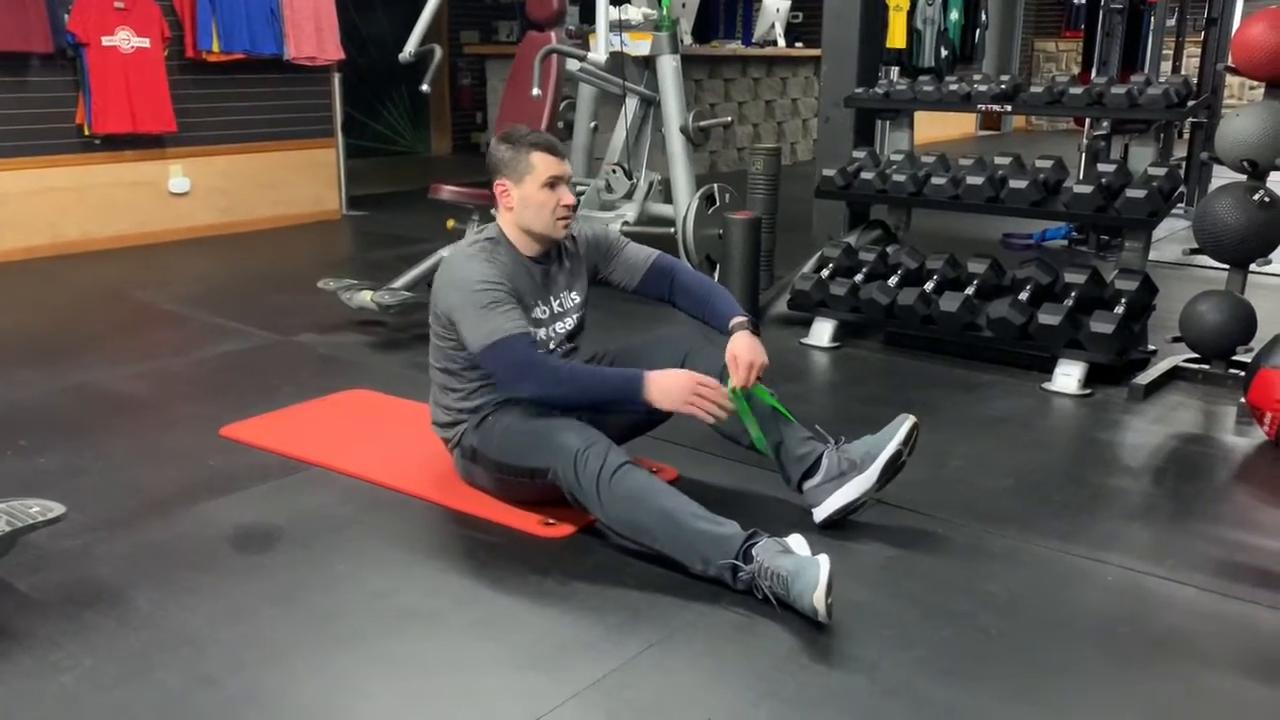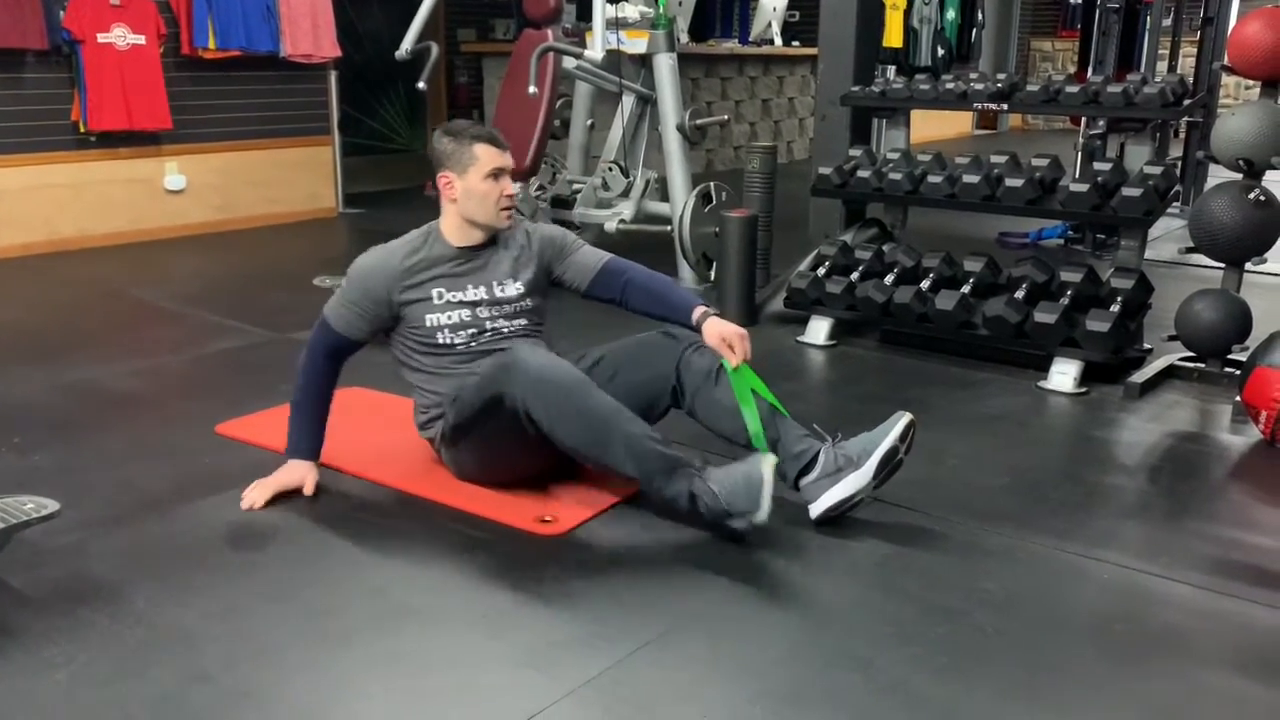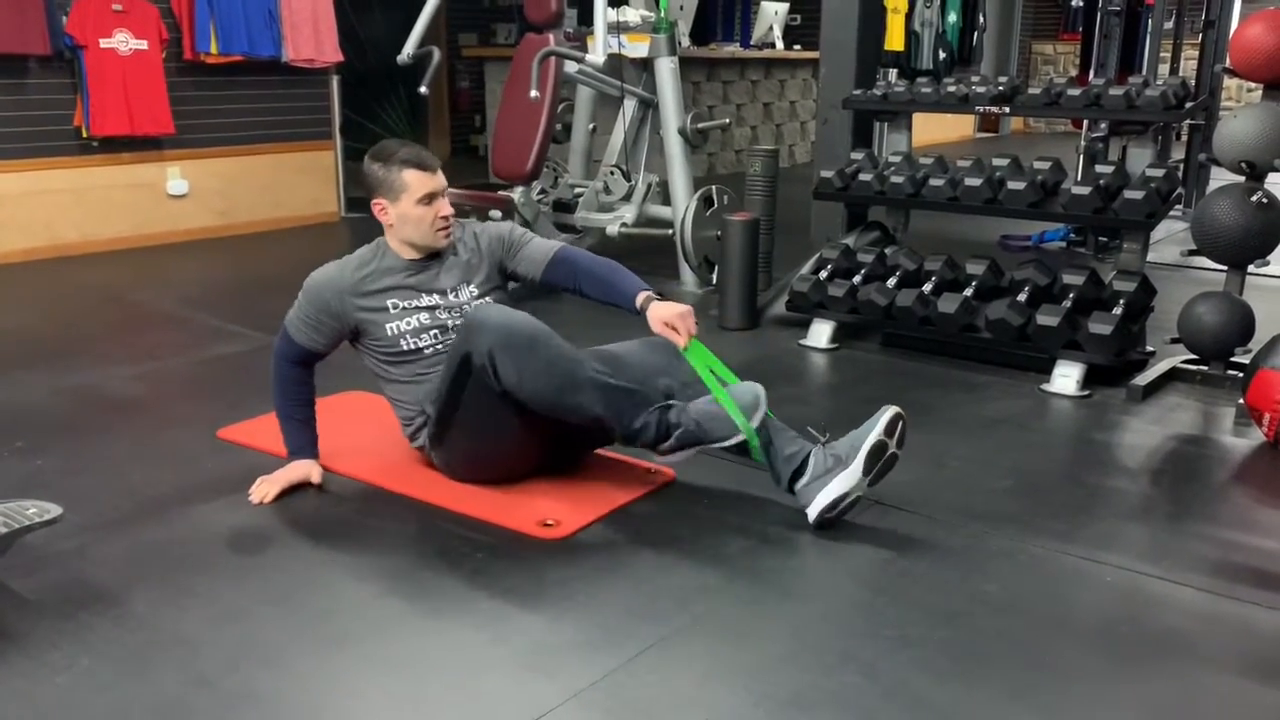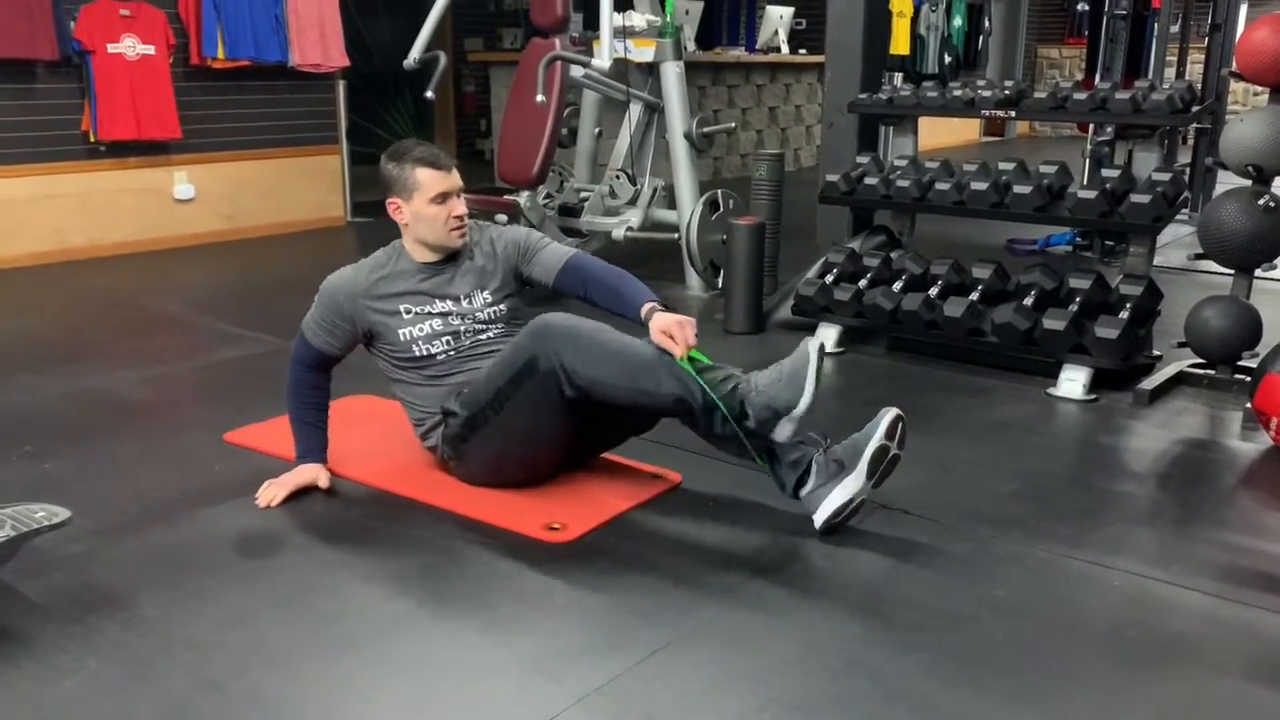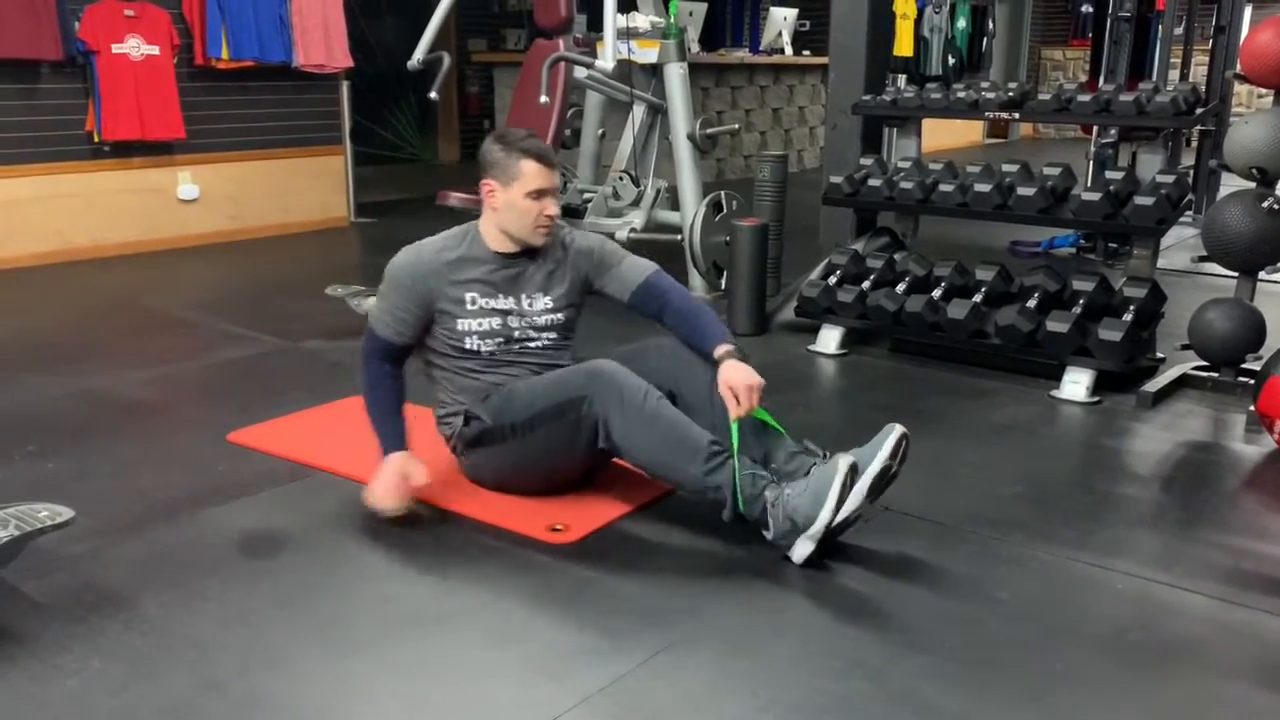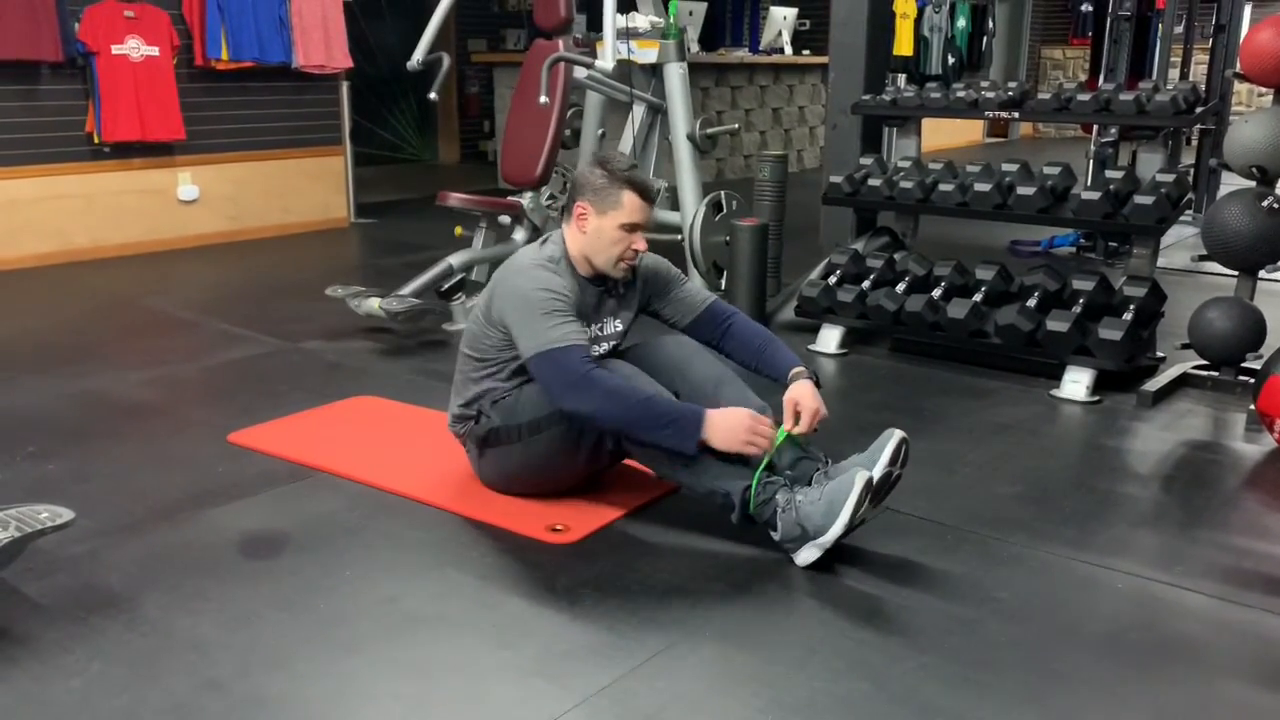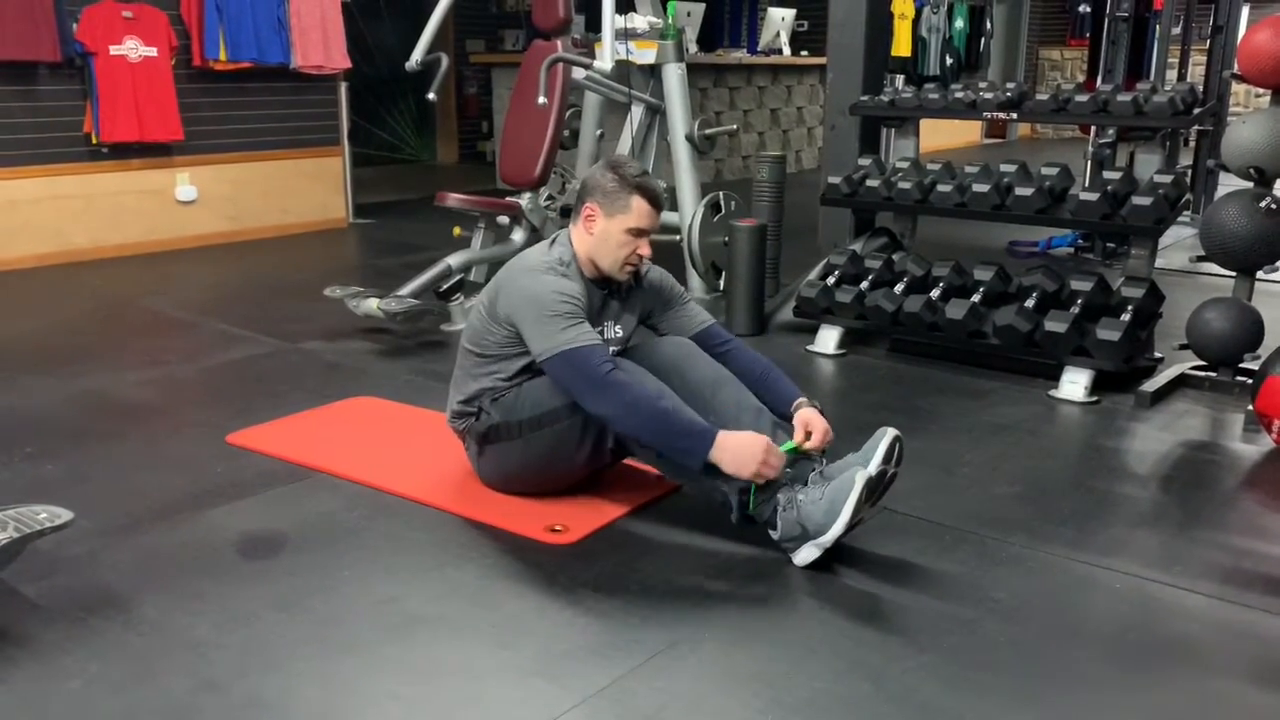
dt=0.4s
person 1, frame 1
left shoulder: (580, 244)
right shoulder: (474, 273)
left elbow: (671, 277)
right elbow: (516, 376)
left wrist: (738, 327)
right wrist: (646, 388)
left hip: (571, 396)
right hip: (492, 429)
left knee: (693, 346)
right knee: (585, 454)
left ankle: (819, 470)
right ankle: (757, 562)
person 1, frame 2
left shoulder: (537, 241)
right shoulder: (389, 269)
left elbow: (621, 279)
right elbow: (324, 353)
left wrist: (702, 316)
right wrist: (302, 456)
left hip: (546, 404)
right hip: (473, 434)
left knee: (681, 351)
right knee: (530, 368)
left ankle: (814, 468)
right ankle: (701, 492)
person 1, frame 3
left shoulder: (485, 240)
right shoulder: (341, 286)
left elbow: (571, 266)
right elbow: (292, 360)
left wrist: (646, 301)
right wrist: (302, 454)
left hip: (537, 413)
right hip: (464, 439)
left knee: (663, 355)
right knee: (494, 325)
left ankle: (807, 470)
right ankle: (662, 430)
person 1, frame 4
left shoulder: (505, 245)
right shoulder: (356, 290)
left elbow: (587, 275)
right elbow: (309, 365)
left wrist: (652, 310)
right wrist: (310, 459)
left hip: (551, 423)
right hip: (474, 439)
left knee: (662, 356)
right knee: (554, 332)
left ankle: (812, 476)
right ankle: (749, 407)
person 1, frame 5
left shoulder: (577, 250)
right shoulder: (426, 266)
left elbow: (664, 297)
right elbow: (380, 361)
left wrist: (726, 355)
right wrist: (395, 453)
left hip: (565, 423)
right hip: (490, 435)
left knee: (672, 359)
right knee: (605, 384)
left ankle: (806, 474)
right ankle: (770, 509)
person 1, frame 6
left shoulder: (639, 271)
right shoulder: (532, 282)
left elbow: (723, 324)
right elbow: (581, 390)
left wrist: (797, 375)
right wrist: (701, 424)
left hip: (580, 423)
right hip: (501, 438)
left knee: (675, 354)
right knee: (616, 397)
left ankle: (811, 476)
right ankle: (783, 511)
person 1, frame 7
left shoulder: (640, 279)
right shoulder: (541, 283)
left elbow: (719, 349)
right elbow: (599, 389)
left wrist: (798, 406)
right wrist: (715, 446)
left hip: (576, 430)
right hip: (501, 438)
left knee: (675, 355)
right knee: (622, 384)
left ankle: (807, 477)
right ankle: (782, 510)
